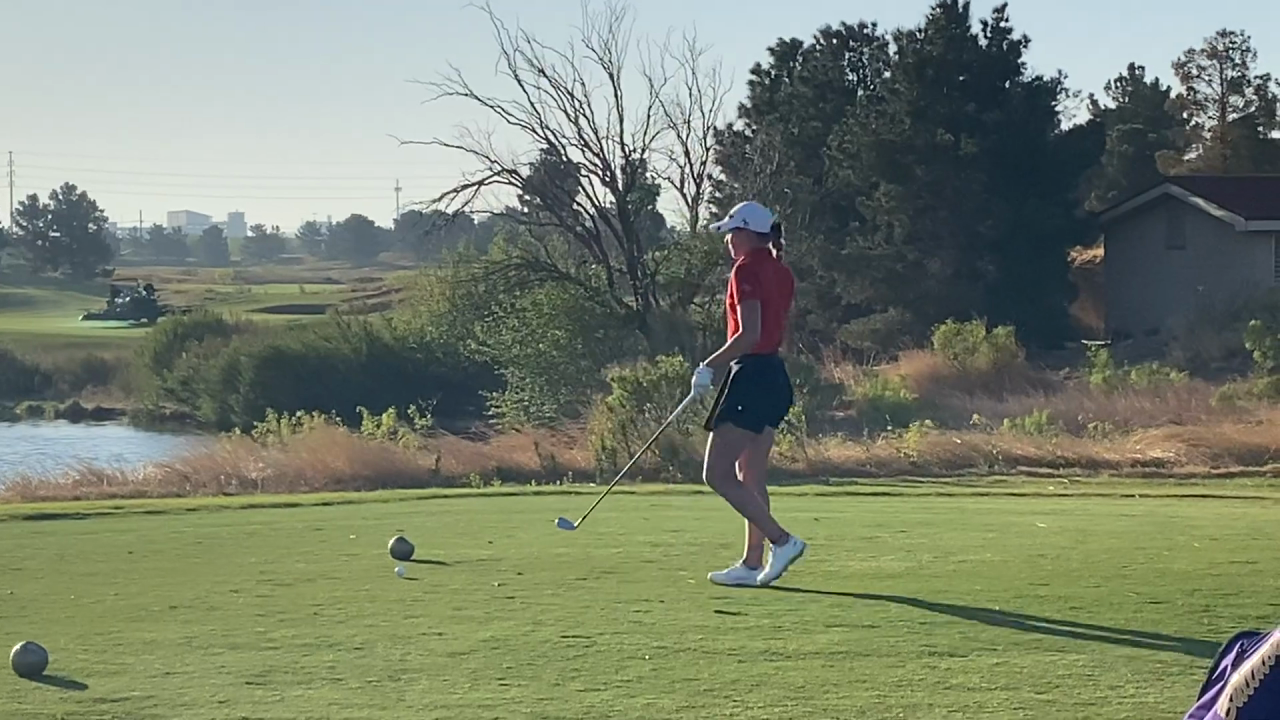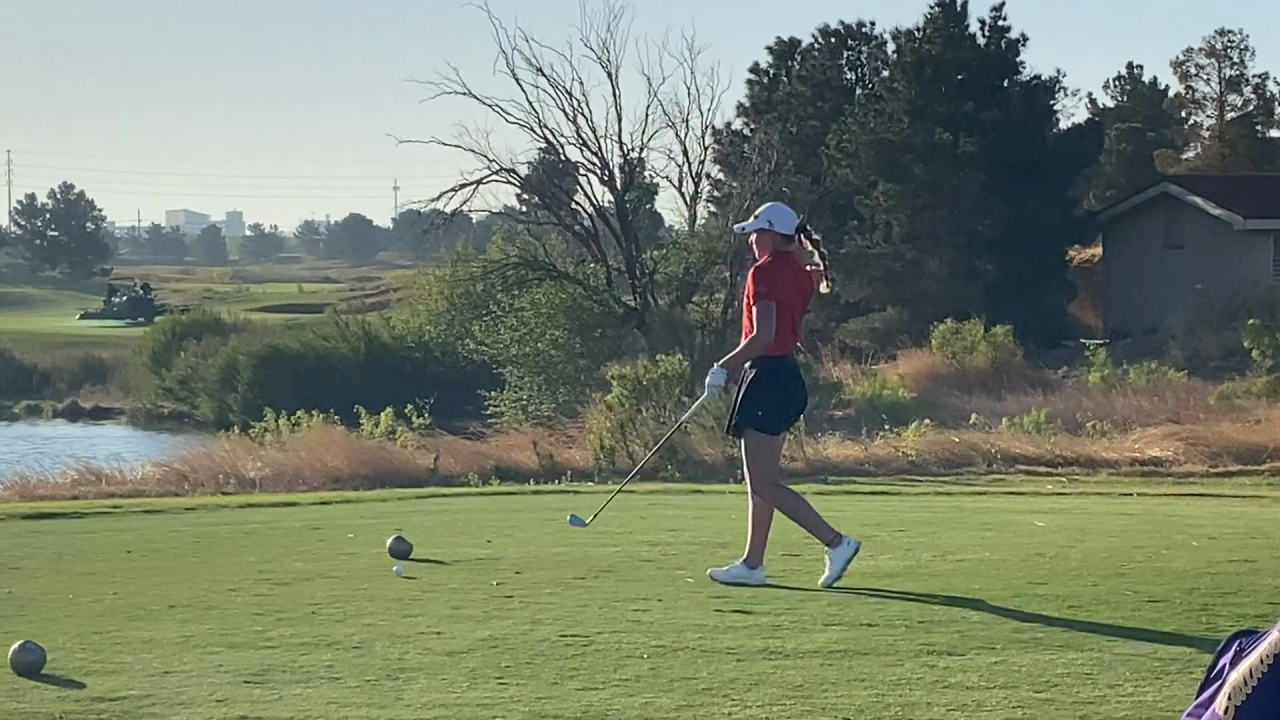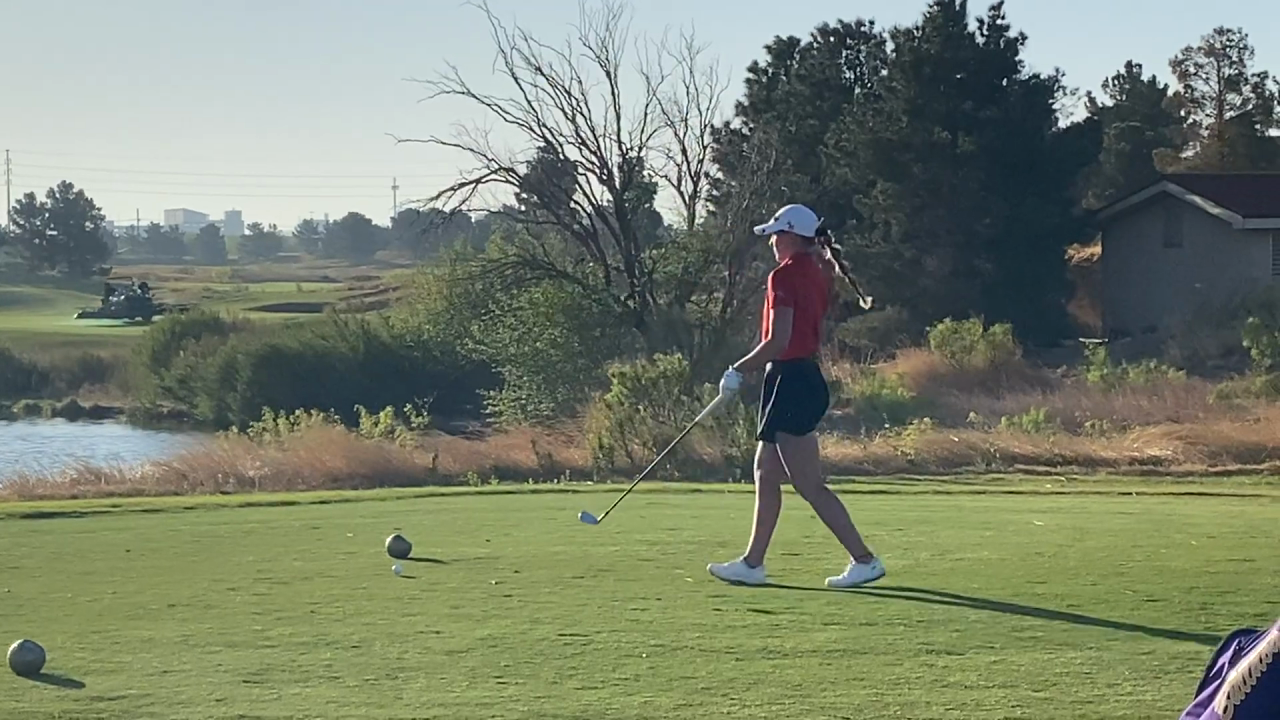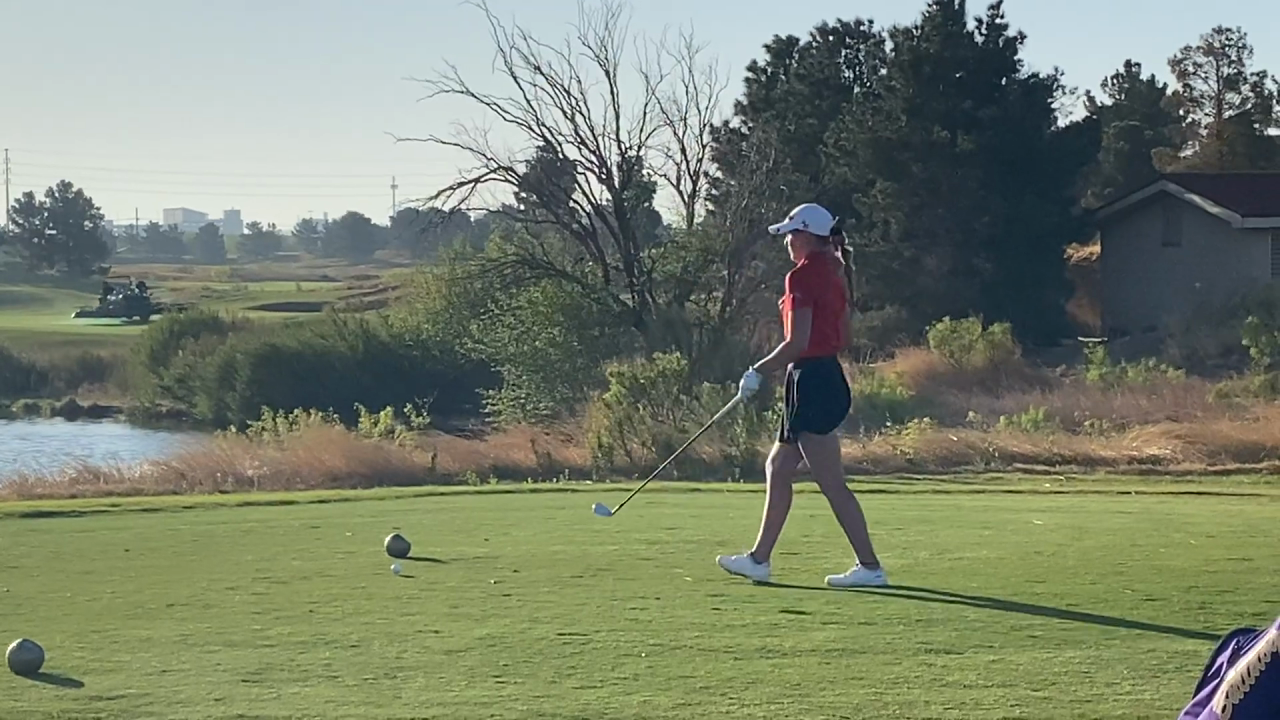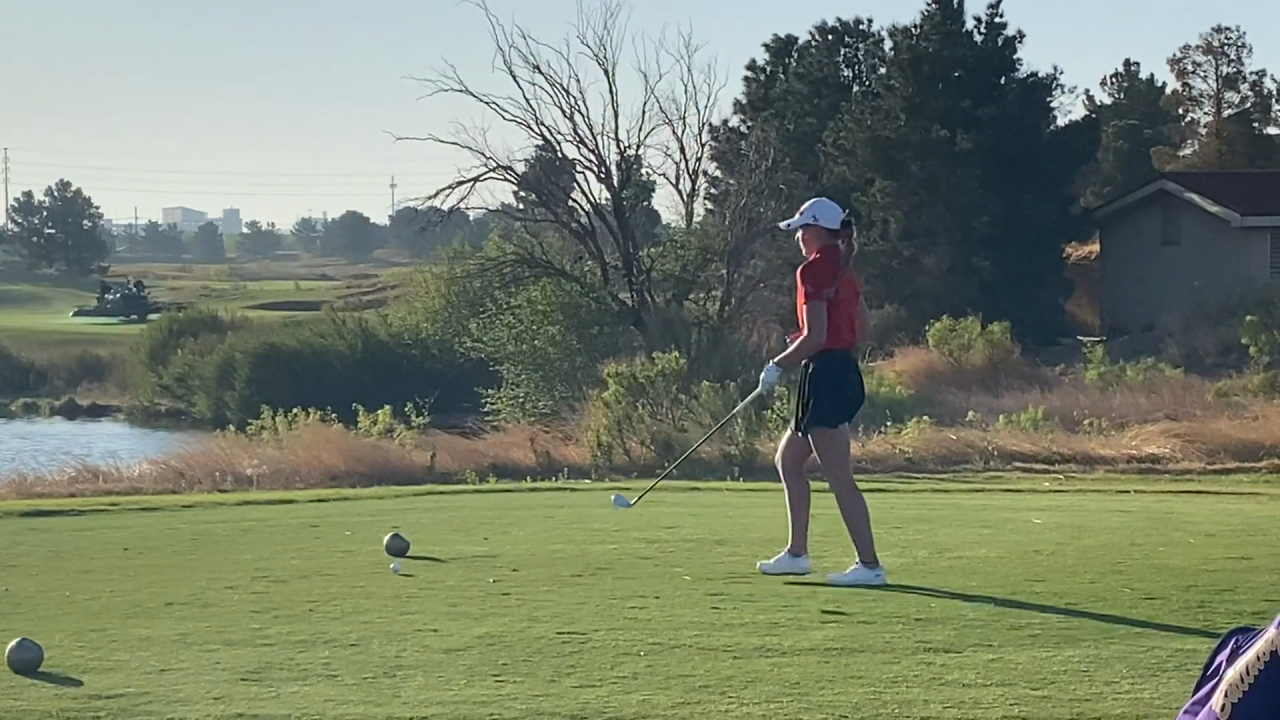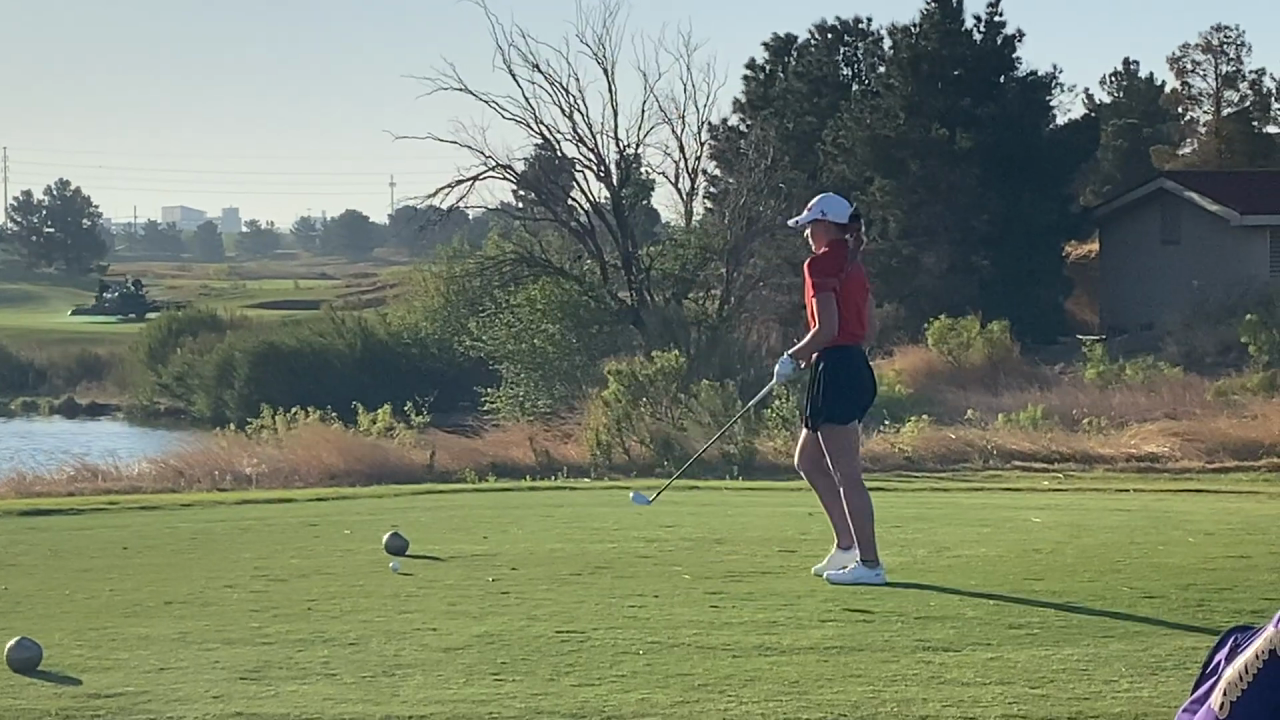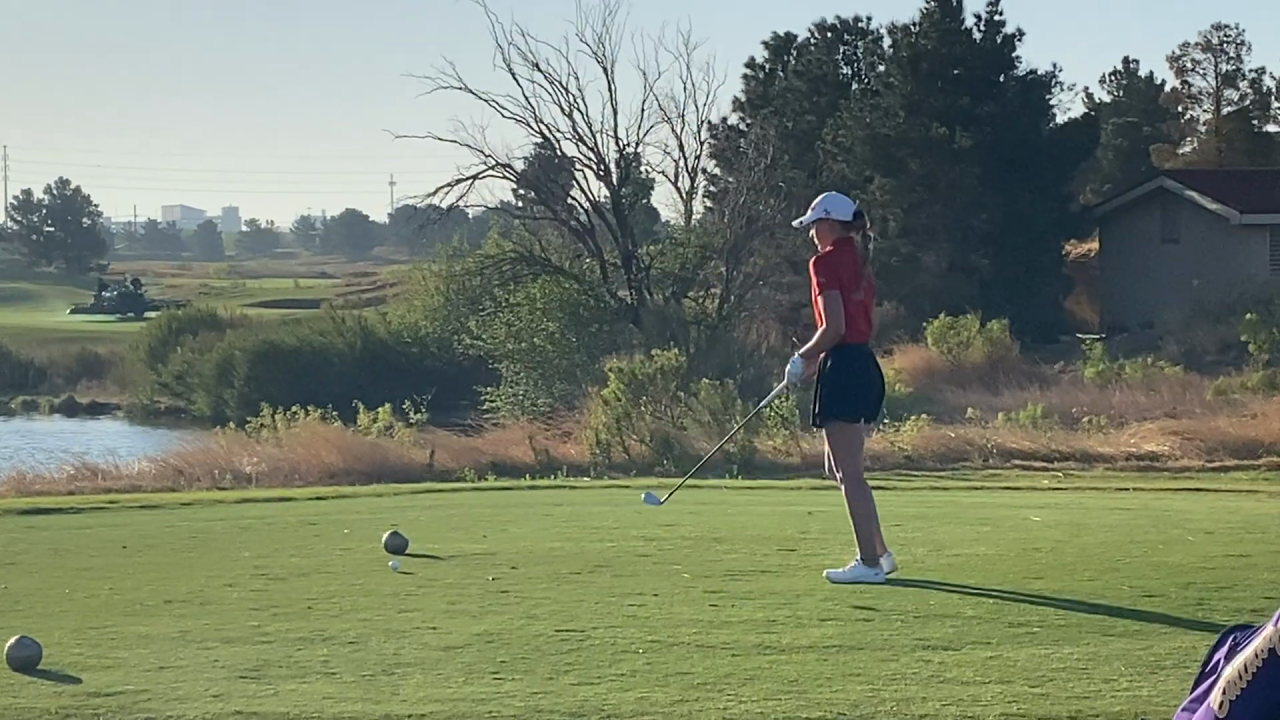
dt=0.1s
person 1, frame 1
left shoulder: (746, 268)
right shoulder: (780, 271)
left elbow: (749, 335)
left wrist: (708, 367)
left hip: (750, 379)
right hip: (773, 376)
left knee: (718, 473)
right knee: (748, 476)
left ankle: (782, 540)
right ankle: (753, 563)
person 1, frame 2
left shoulder: (764, 272)
right shoulder: (802, 274)
left elbow: (762, 338)
left wrist: (722, 368)
left hip: (768, 379)
right hip: (787, 377)
left knee: (765, 484)
right knee: (758, 476)
left ankle: (837, 542)
right ankle: (750, 565)
person 1, frame 3
left shoulder: (784, 275)
right shoulder: (819, 275)
left elbow: (777, 342)
left wrist: (737, 370)
left hip: (790, 381)
right hip: (808, 379)
left knee: (809, 483)
right knee: (766, 473)
left ankle: (864, 559)
right ankle: (752, 562)
person 1, frame 4
left shoulder: (801, 276)
right shoulder: (835, 276)
left elbow: (797, 343)
right elbow: (843, 335)
left wrist: (757, 371)
left hip: (813, 382)
right hip: (828, 378)
left knee: (830, 482)
right knee: (778, 470)
left ankle: (869, 566)
right ankle: (760, 558)
person 1, frame 5
left shoulder: (812, 270)
right shoulder: (844, 270)
left elbow: (814, 337)
right elbow: (862, 330)
left wrist: (776, 366)
left hip: (825, 374)
right hip: (843, 371)
left knee: (838, 477)
right knee: (788, 460)
left ankle: (869, 565)
right ankle: (796, 552)
person 1, frame 6
left shoulder: (820, 263)
right shoulder: (853, 264)
left elbow: (825, 330)
right elbow: (869, 327)
left wrist: (790, 358)
left hip: (836, 370)
right hip: (856, 366)
left knee: (845, 474)
right knee: (808, 460)
left ankle: (869, 563)
right ankle: (847, 547)
person 1, frame 7
left shoulder: (826, 262)
right shoulder: (858, 263)
left elbow: (833, 328)
left wrist: (801, 359)
right wrist: (816, 359)
left hip: (843, 368)
right hip: (864, 365)
left knee: (848, 472)
right knee: (845, 468)
left ankle: (869, 562)
right ankle: (878, 553)
